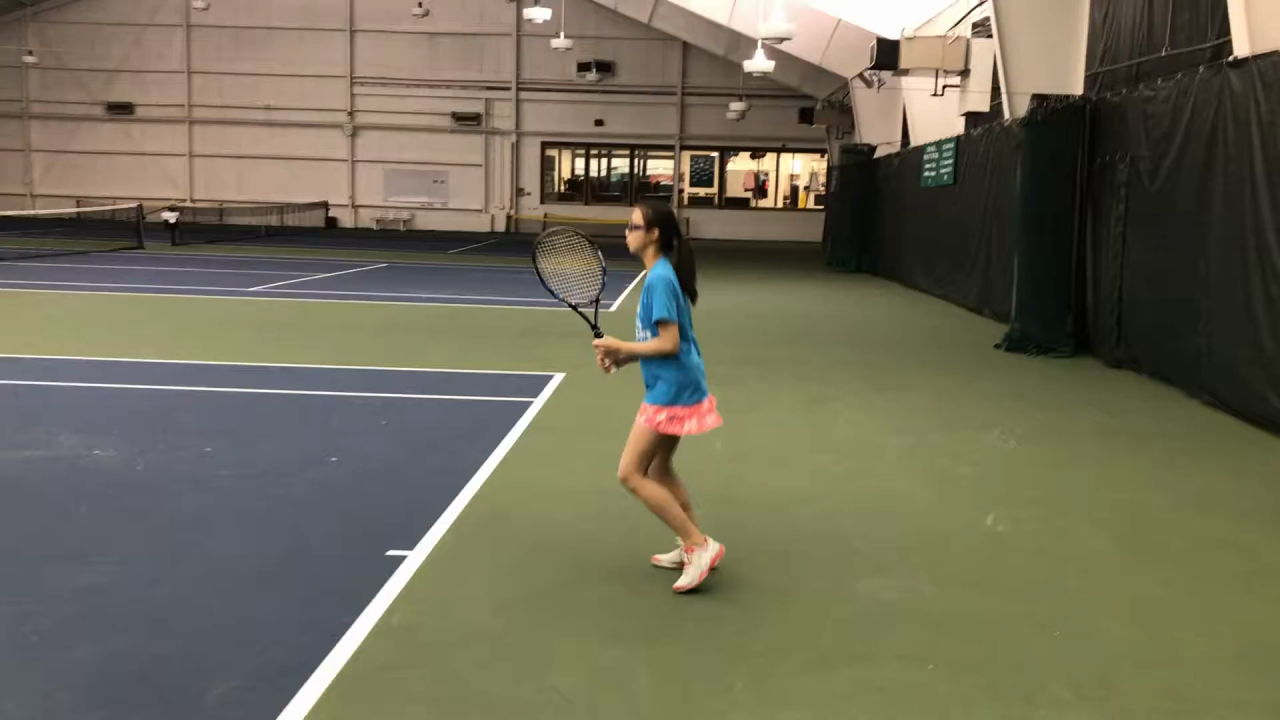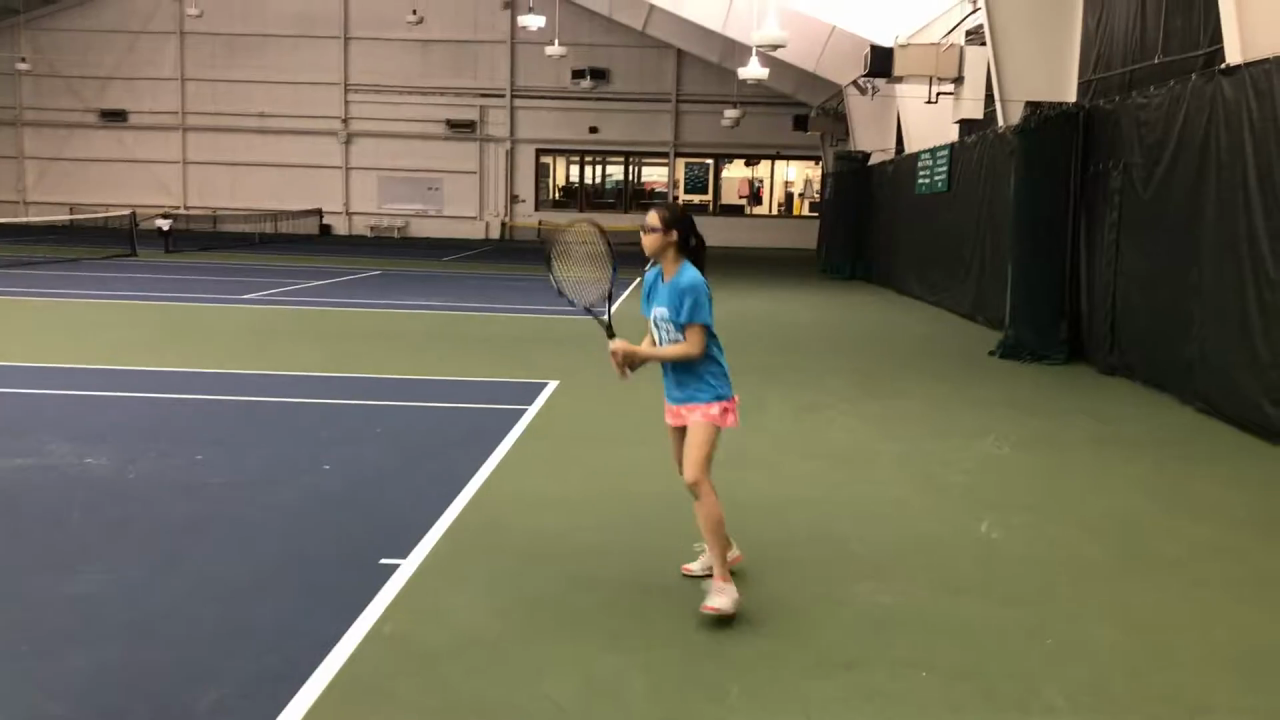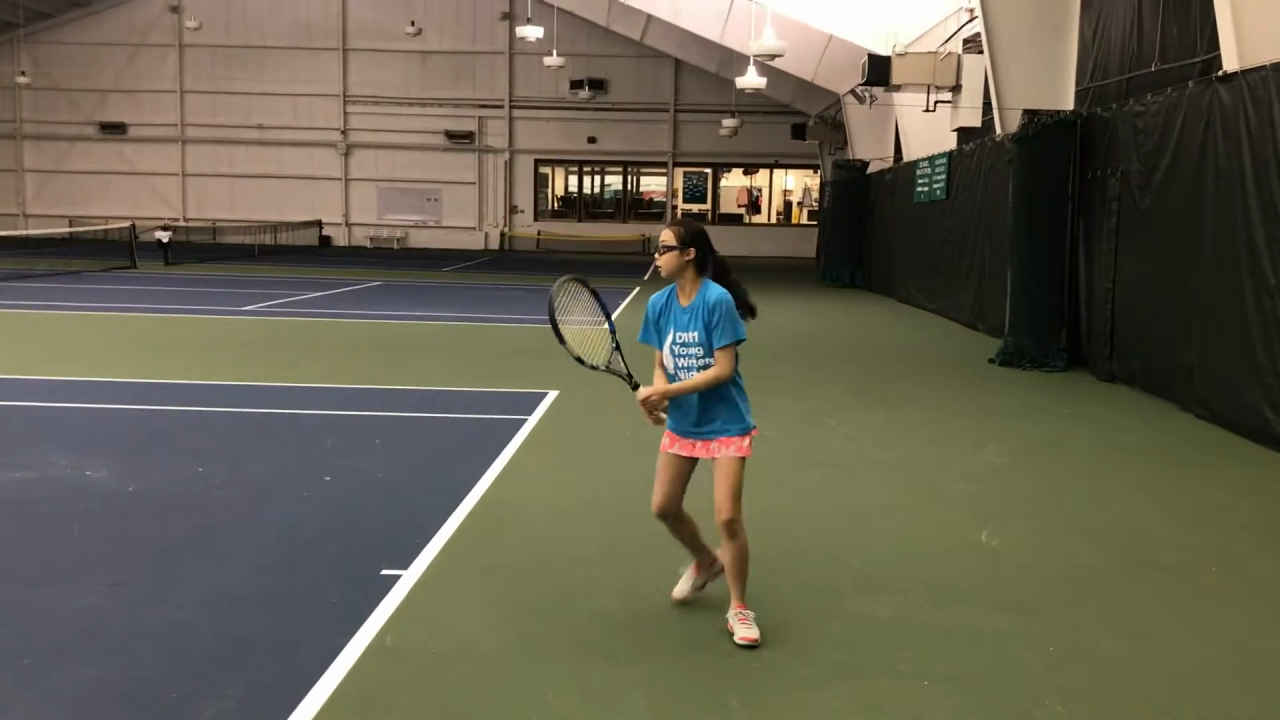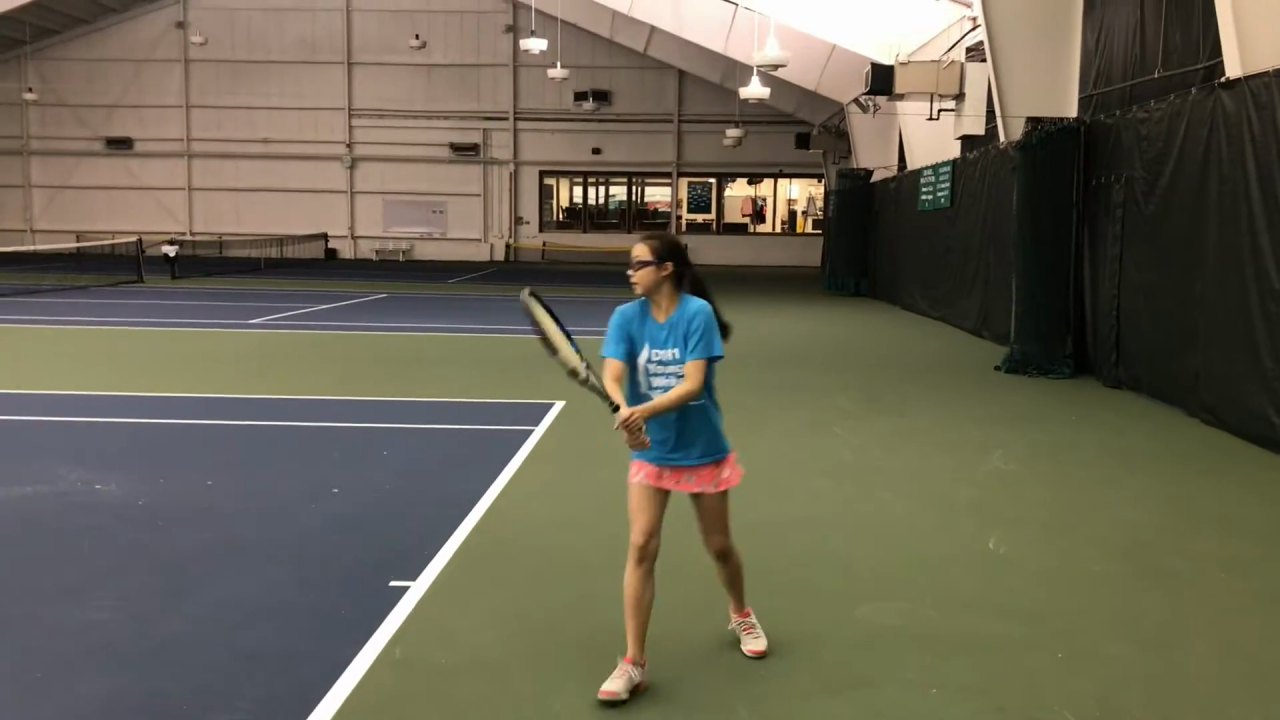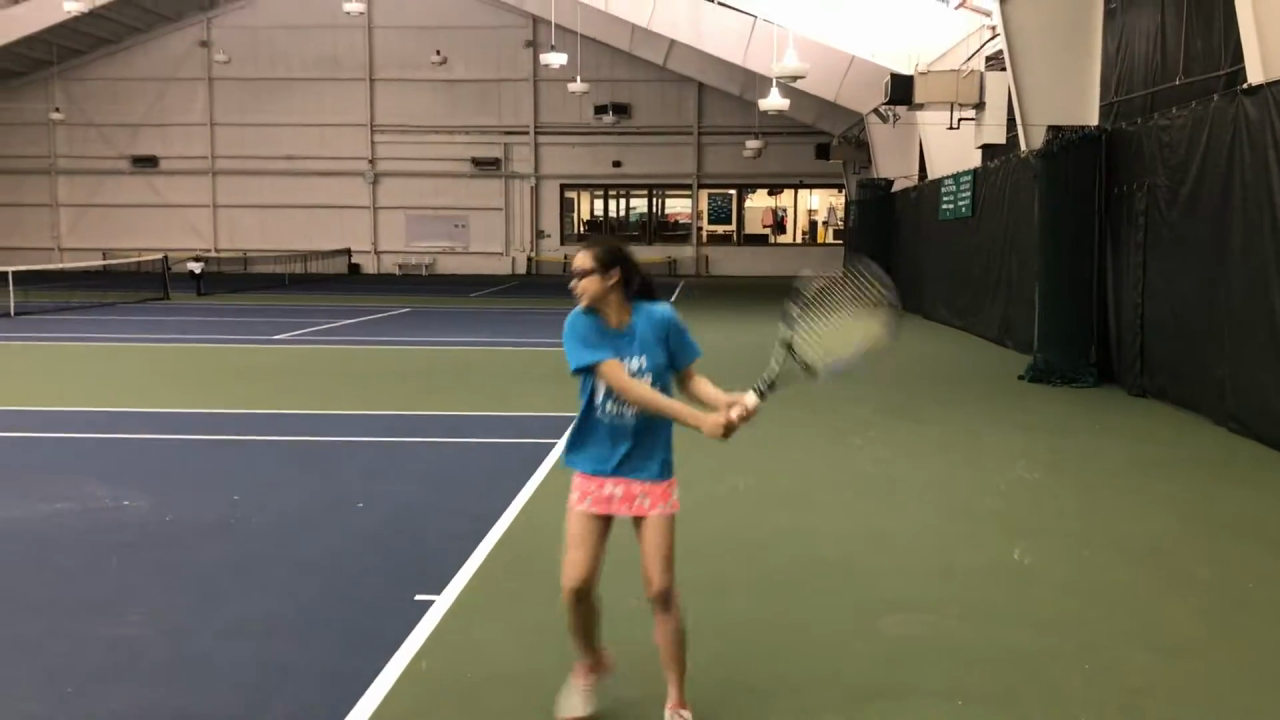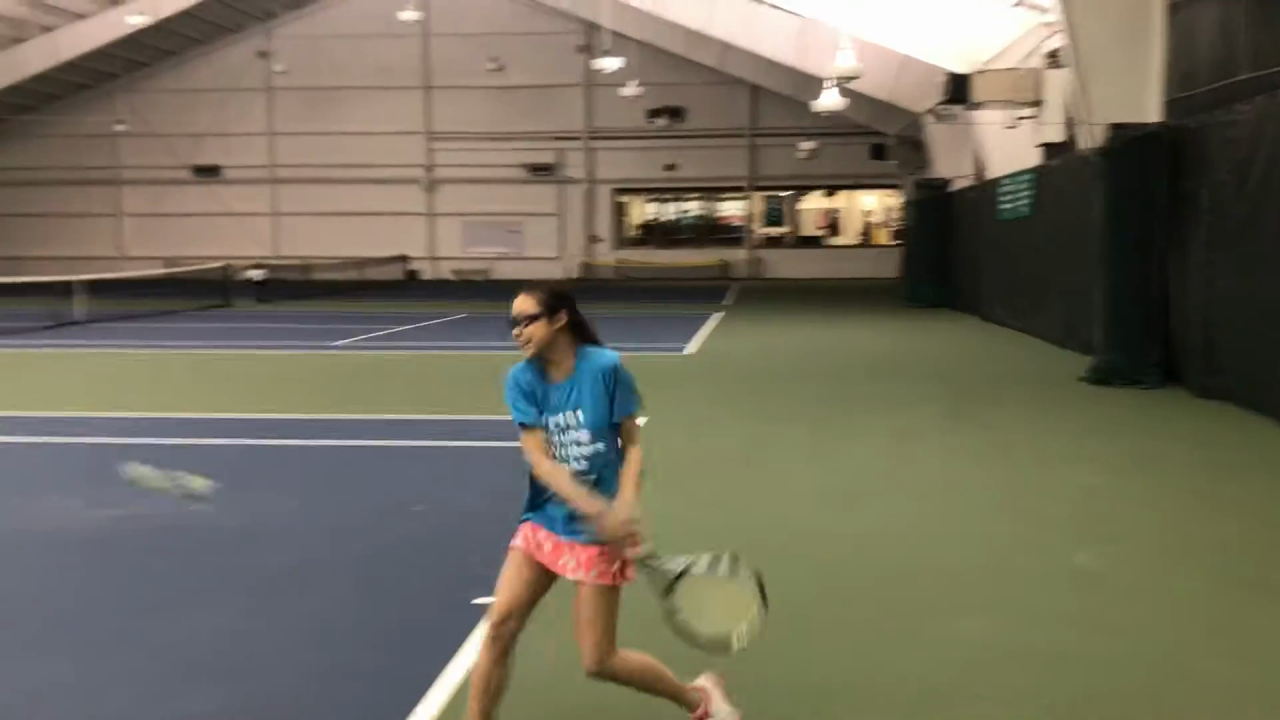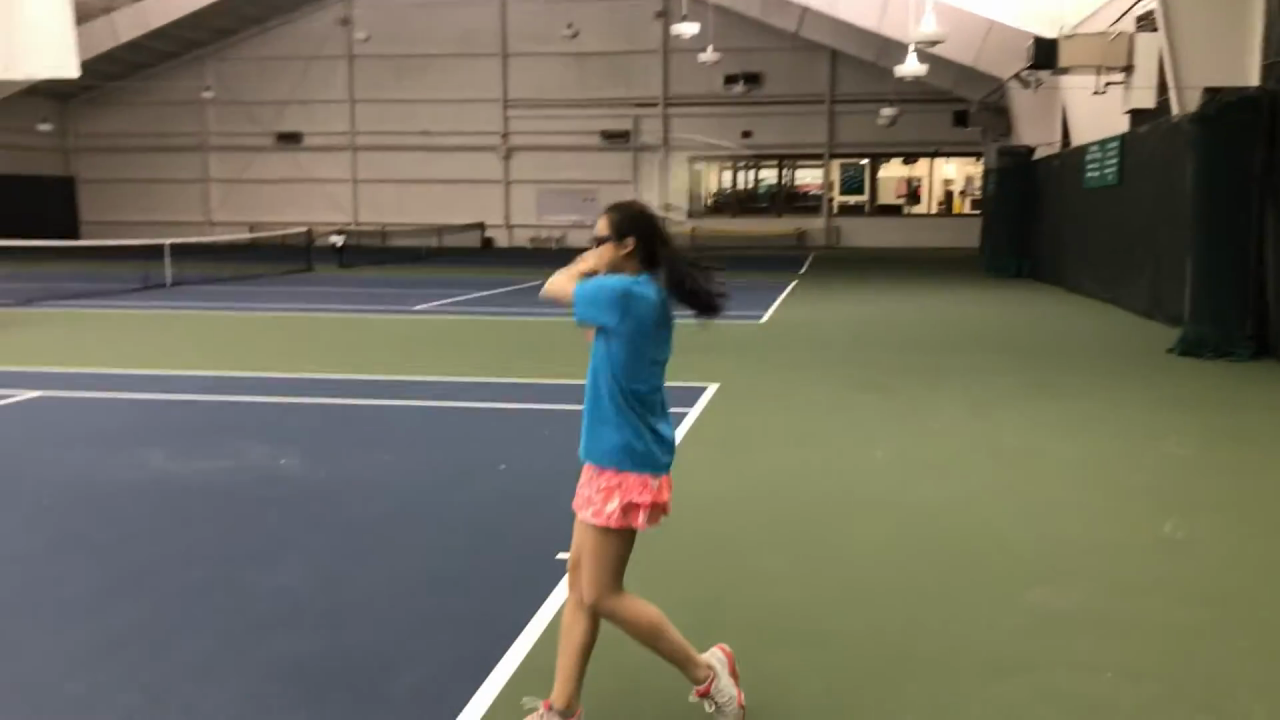
dt=0.3s
person 1, frame 1
left shoulder: (658, 280)
right shoulder: (659, 276)
left elbow: (668, 344)
left wrist: (620, 349)
right wrist: (620, 354)
left hip: (670, 393)
right hip: (677, 389)
left knee: (631, 474)
right knee: (657, 468)
left ankle: (700, 545)
right ankle: (690, 545)
person 1, frame 2
left shoulder: (690, 282)
right shoulder: (652, 278)
left elbow: (693, 347)
left wrist: (639, 352)
right wrist: (634, 355)
left hip: (705, 392)
right hip: (679, 392)
left knee: (695, 479)
right knee: (692, 477)
left ankle: (723, 582)
right ankle: (723, 549)
person 1, frame 3
left shoulder: (717, 300)
right shoulder: (658, 304)
left elbow: (724, 369)
right elbow: (661, 366)
left wrist: (668, 392)
right wrist: (654, 392)
left hip: (725, 424)
right hip: (680, 425)
left knee: (728, 519)
right knee: (663, 507)
left ankle: (739, 608)
right ankle: (706, 560)
person 1, frame 4
left shoulder: (698, 313)
right shoulder: (626, 317)
left elbow: (694, 383)
right elbow: (612, 377)
left wrist: (647, 410)
right wrist: (624, 412)
left hip: (701, 451)
right hip: (649, 454)
left knee: (720, 548)
right knee: (641, 548)
left ankle: (741, 614)
right ankle: (633, 662)
person 1, frame 5
left shoulder: (661, 321)
right shoulder: (581, 325)
left elbow: (692, 380)
right elbow: (627, 388)
left wrist: (732, 403)
right wrist: (698, 419)
left hip: (651, 475)
right hip: (595, 470)
left knee: (660, 591)
right knee: (576, 583)
right ankle: (590, 664)
person 1, frame 6
left shoulder: (607, 367)
right shoulder: (522, 379)
left elbow: (631, 443)
right elbow: (537, 459)
left wrist: (625, 505)
right wrist: (587, 504)
left hip: (605, 530)
right hip: (544, 522)
left knee: (599, 661)
right knee: (499, 628)
person 1, frame 7
left shoulder: (622, 293)
right shoulder: (650, 297)
left elbow: (556, 287)
right elbow: (599, 332)
left wrist: (590, 261)
left hip: (625, 465)
right hip: (612, 459)
left knee: (602, 598)
right knee: (580, 584)
left ankle: (706, 672)
